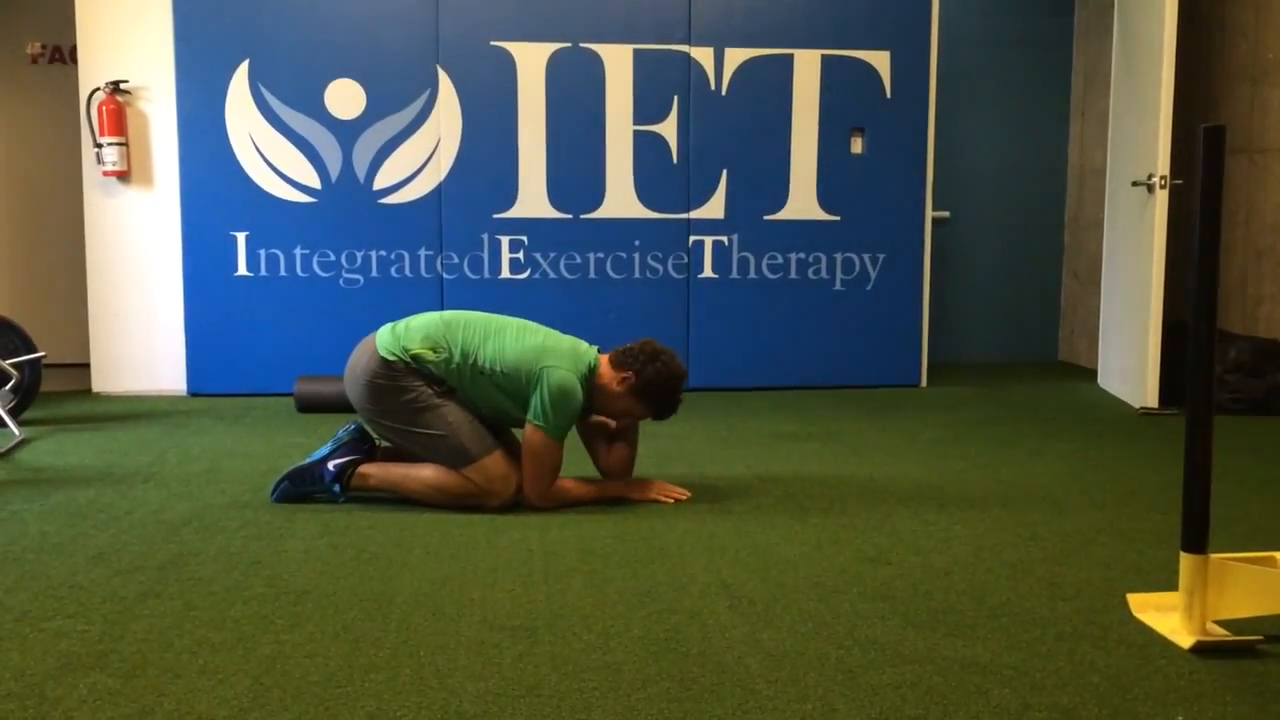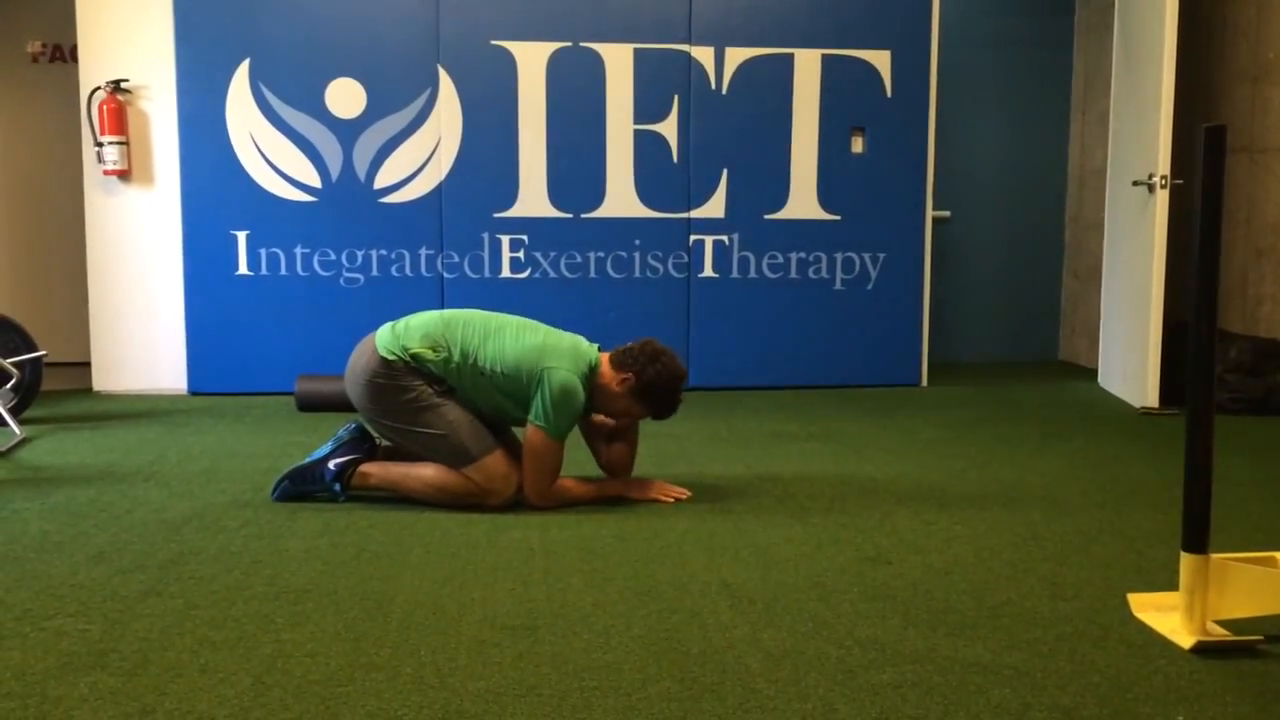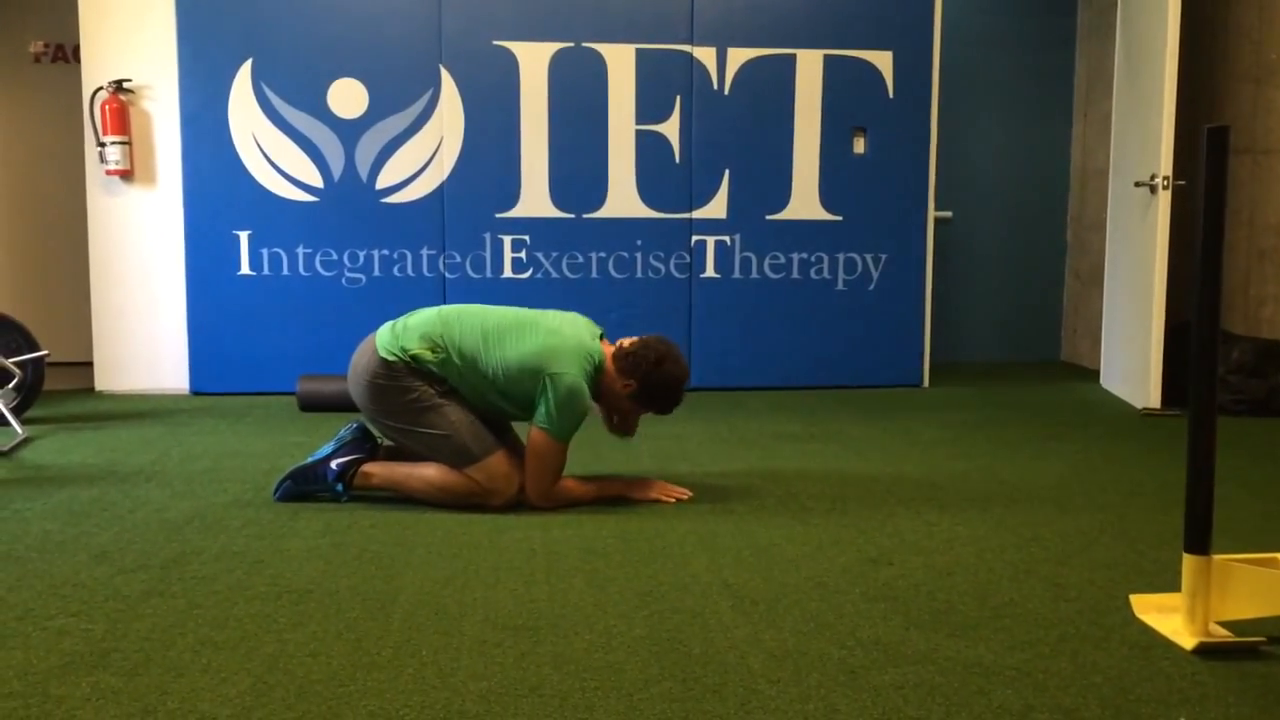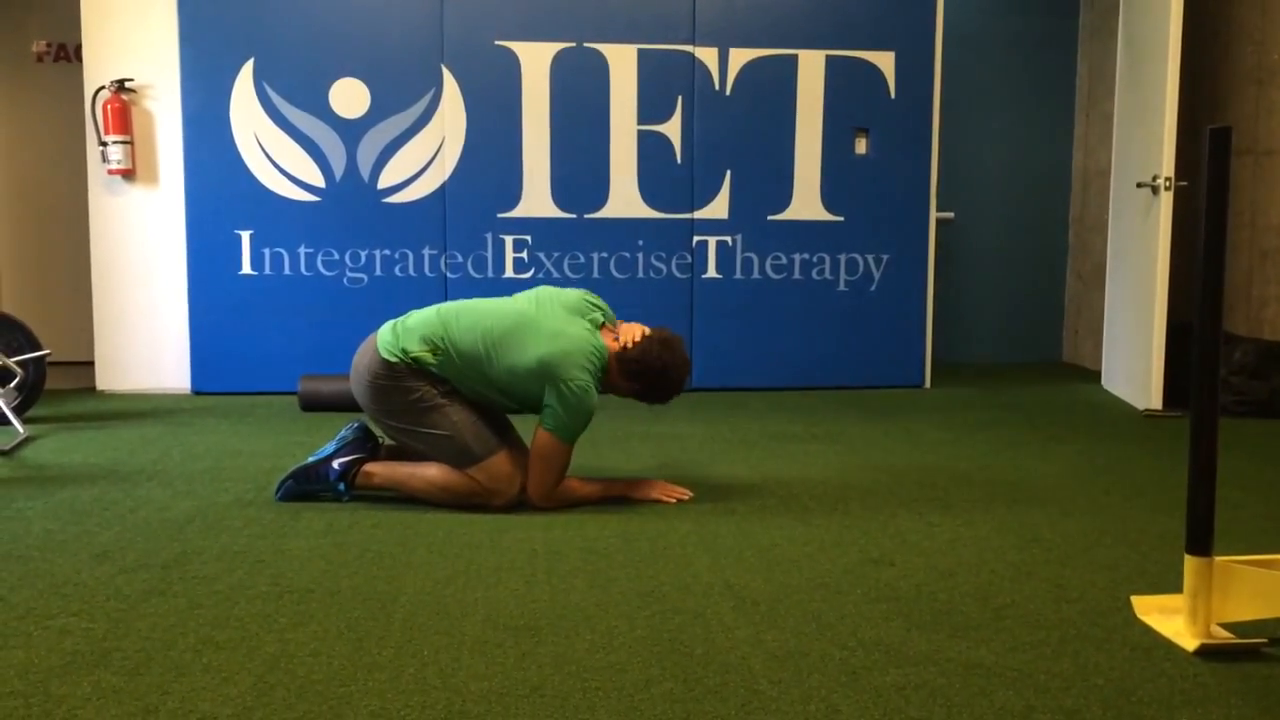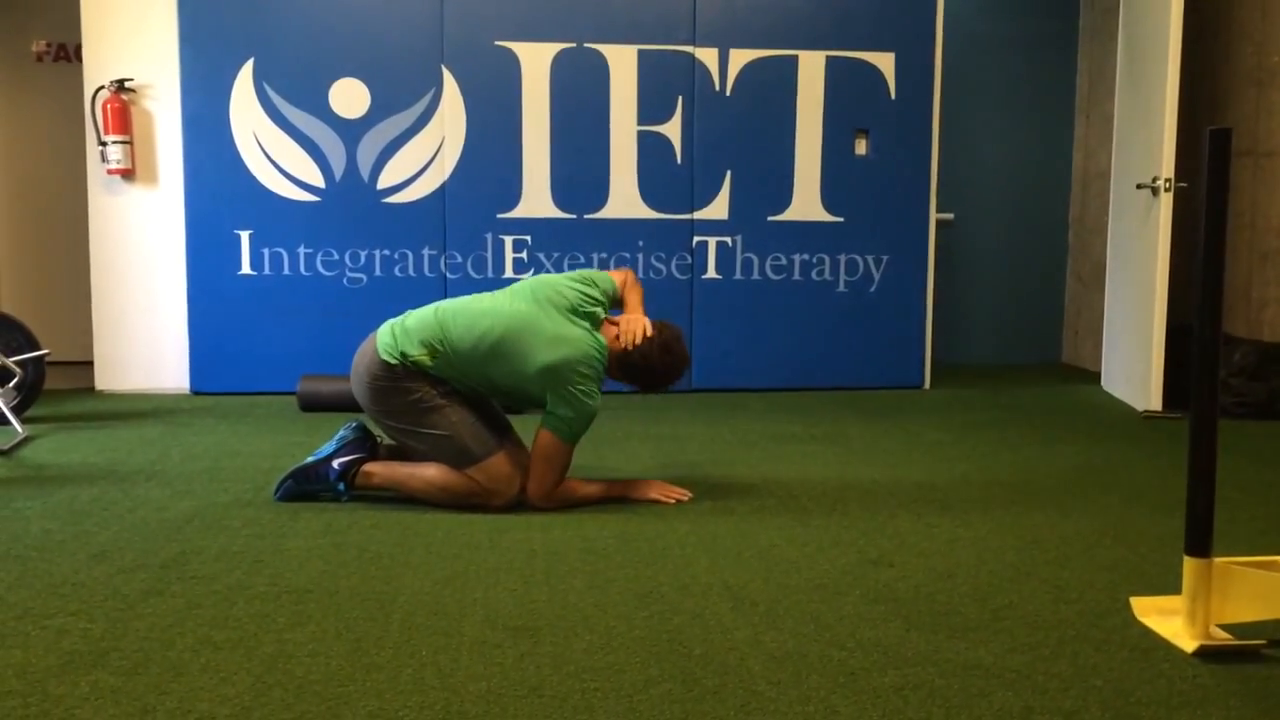
dt=0.2s
person 1, frame 1
left shoulder: (585, 366)
right shoulder: (563, 381)
left elbow: (613, 467)
right elbow: (538, 492)
left wrist: (629, 417)
right wrist: (628, 489)
left hip: (400, 358)
right hip: (387, 371)
left knee: (512, 465)
right knee: (499, 485)
left ankle: (370, 450)
right ankle: (349, 473)
person 1, frame 2
left shoulder: (586, 356)
right shoulder: (565, 382)
left elbow: (617, 466)
right elbow: (538, 491)
left wrist: (631, 404)
right wrist: (626, 489)
left hip: (400, 356)
right hip: (387, 371)
left knee: (511, 464)
right knee: (500, 485)
left ankle: (369, 449)
right ankle: (348, 473)
person 1, frame 3
left shoulder: (587, 332)
right shoulder: (570, 382)
left elbow: (623, 427)
right elbow: (540, 492)
left wrist: (630, 354)
right wrist: (629, 487)
left hip: (401, 351)
right hip: (389, 371)
left knee: (514, 466)
right knee: (502, 485)
left ankle: (372, 450)
right ankle: (352, 472)
person 1, frame 4
left shoulder: (587, 304)
right shoulder: (576, 383)
left elbow: (624, 324)
right elbow: (541, 492)
left wrist: (632, 332)
right wrist: (629, 488)
left hip: (401, 347)
right hip: (391, 371)
left knee: (516, 464)
right knee: (504, 486)
left ankle: (374, 449)
right ankle: (353, 472)
person 1, frame 5
left shoulder: (587, 294)
right shoulder: (578, 383)
left elbow: (628, 277)
right elbow: (540, 492)
left wrist: (635, 313)
right wrist: (630, 489)
left hip: (399, 346)
right hip: (392, 371)
left knee: (516, 465)
right knee: (505, 486)
left ankle: (374, 450)
right ankle: (353, 472)
